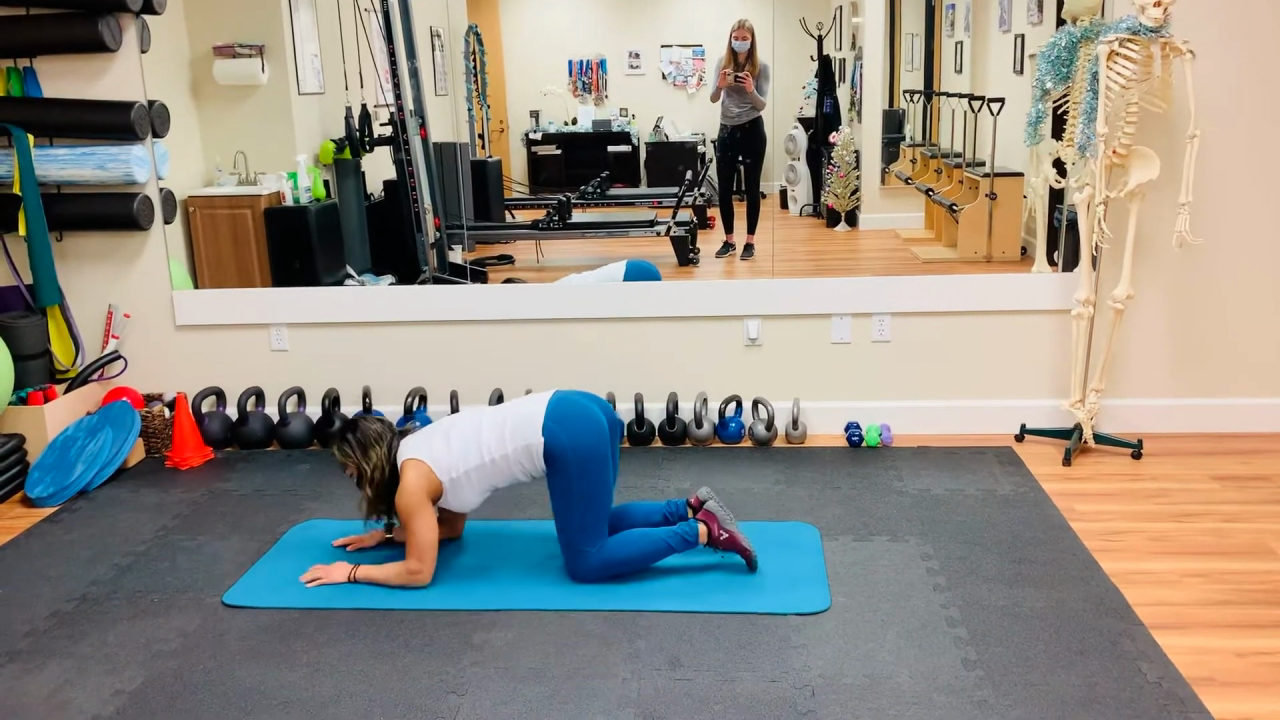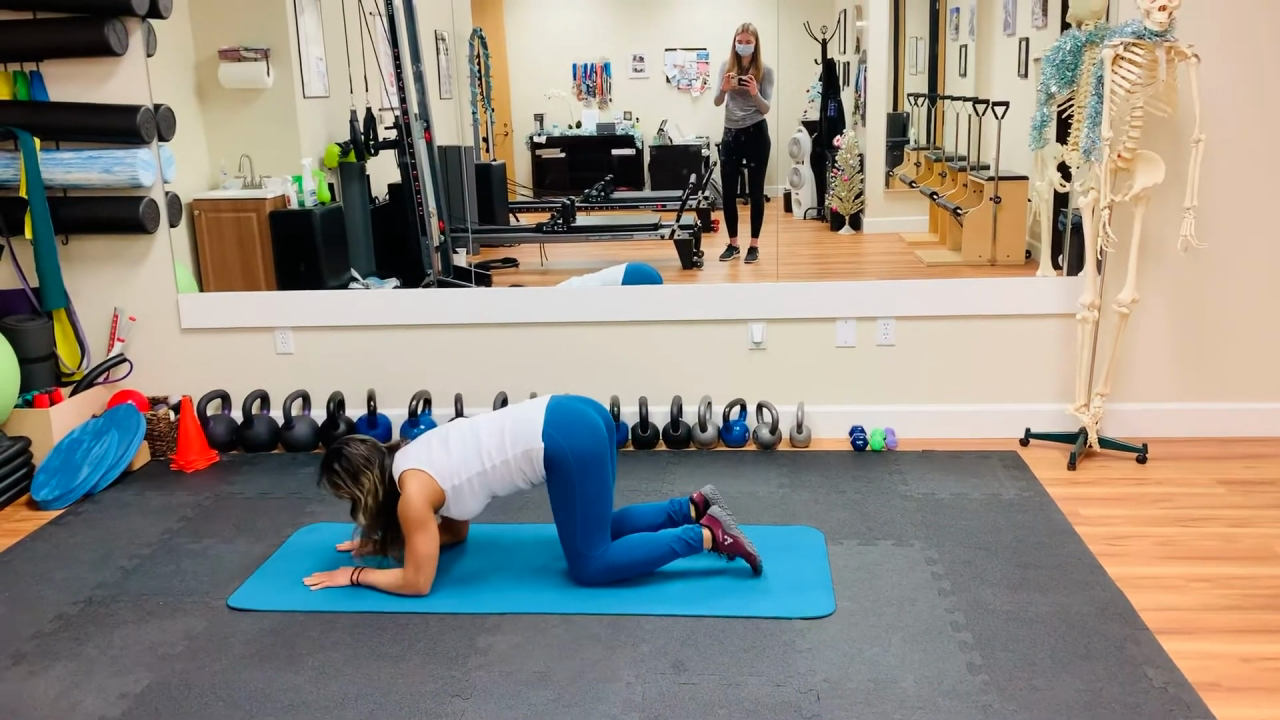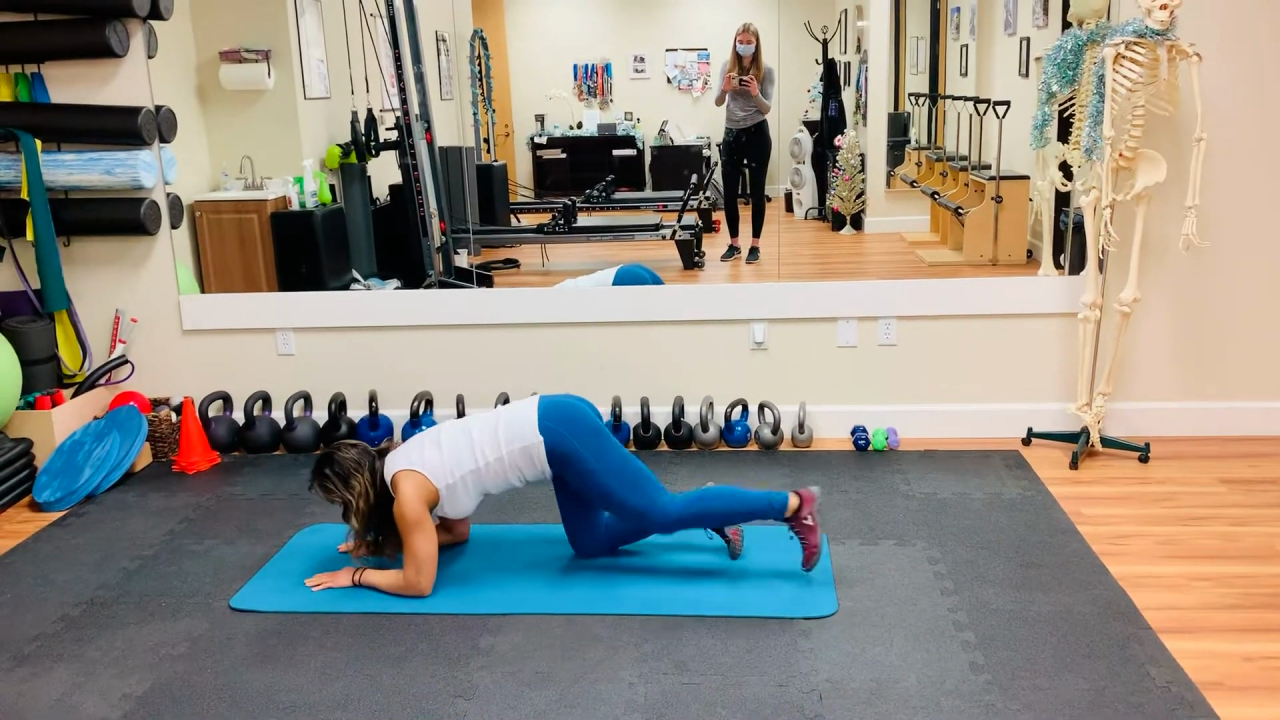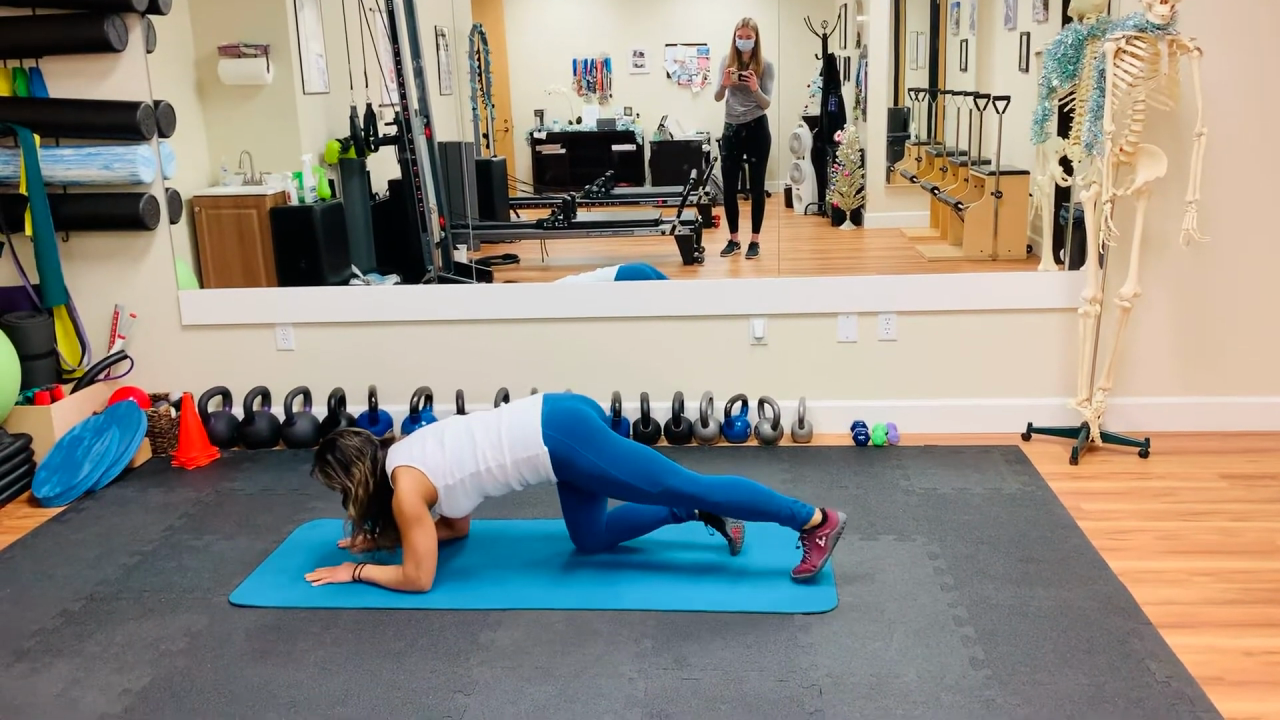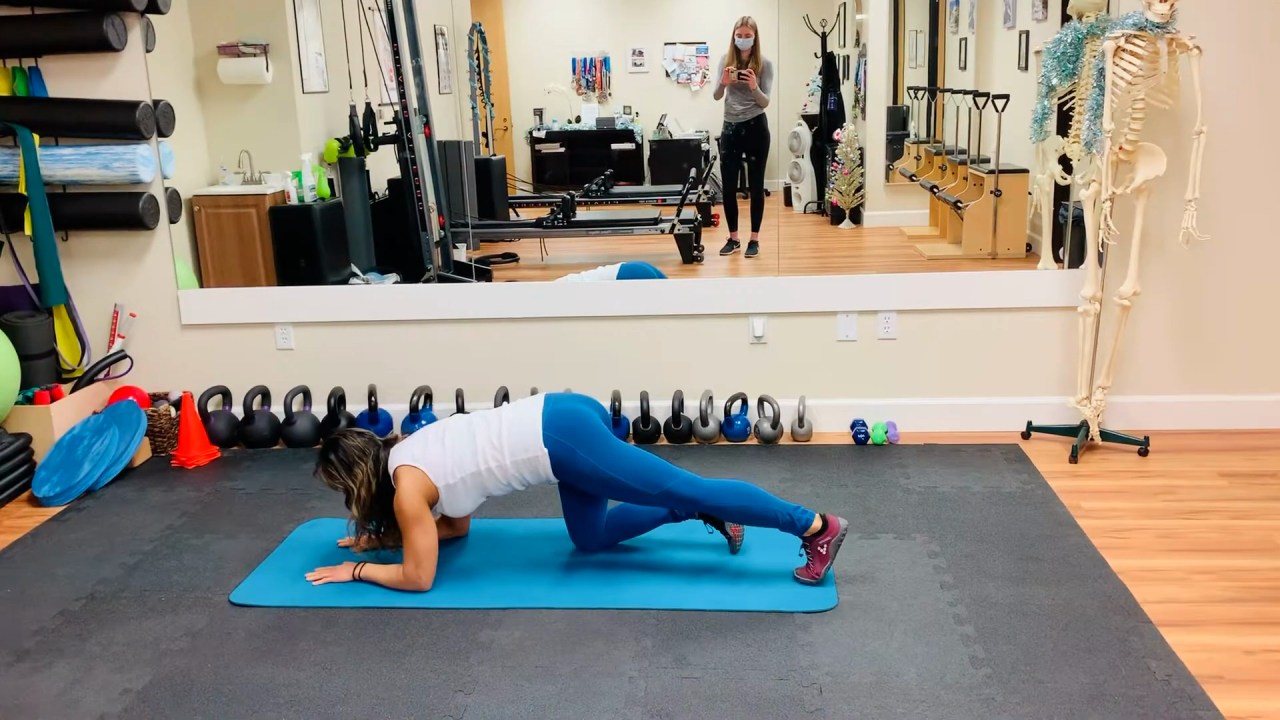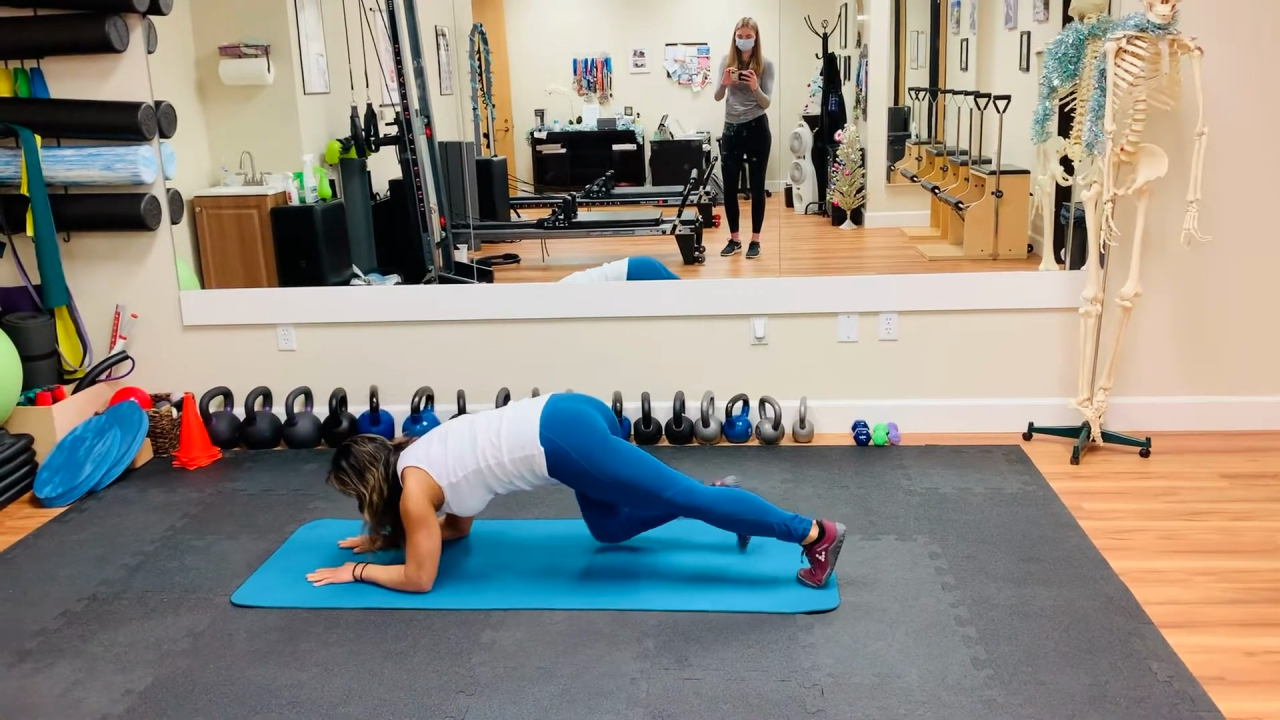
dt=0.5s
person 1, frame 1
left shoulder: (412, 480)
right shoulder: (421, 447)
left elbow: (419, 572)
right elbow: (451, 525)
left wrist: (351, 572)
right wrist: (386, 533)
left hip: (570, 434)
right hip: (579, 410)
left knee: (587, 562)
right knee: (589, 527)
left ankle: (703, 531)
right ankle: (692, 509)
person 1, frame 2
left shoulder: (413, 491)
right shoulder: (407, 456)
left elbow: (417, 582)
right elbow: (454, 530)
left wrist: (354, 574)
right wrist: (381, 541)
left hip: (568, 440)
right hip: (576, 416)
left knee: (589, 565)
right knee: (592, 533)
left ankle: (707, 536)
right ankle: (694, 507)
person 1, frame 3
left shoulder: (405, 491)
right shoulder: (401, 458)
left elbow: (419, 582)
right elbow: (456, 529)
left wrist: (356, 576)
right wrist: (377, 540)
left hip: (559, 431)
right hip: (557, 419)
left knee: (658, 510)
right knee: (590, 542)
left ankle: (794, 505)
right ankle: (702, 508)
person 1, frame 4
left shoulder: (405, 486)
right shoulder: (403, 451)
left elbow: (418, 577)
right elbow: (453, 525)
left wrist: (355, 570)
right wrist: (383, 536)
left hip: (561, 439)
right hip: (562, 416)
left knee: (683, 484)
right knee: (591, 539)
left ankle: (816, 521)
right ankle: (699, 512)
person 1, frame 5
left shoulder: (406, 485)
right shoulder: (405, 449)
left elbow: (419, 576)
right elbow: (452, 523)
left wrist: (356, 569)
right wrist: (382, 535)
left hip: (562, 438)
right hip: (564, 416)
left knee: (684, 488)
right knee: (590, 538)
left ankle: (817, 527)
right ankle: (698, 511)
person 1, frame 6
left shoulder: (414, 487)
right shoulder: (416, 452)
left elbow: (419, 578)
right elbow: (456, 525)
left wrist: (357, 571)
right wrist: (384, 537)
left hip: (562, 439)
right hip: (571, 412)
left knee: (682, 496)
right knee: (608, 528)
left ankle: (815, 535)
right ankle: (715, 494)
person 2, frame 1
left shoulder: (761, 67)
right shoulder: (722, 63)
left elbow: (762, 105)
right elbow: (713, 99)
left wrist: (751, 90)
right wrist: (720, 85)
left hip: (752, 130)
right hip: (727, 130)
left knee: (751, 188)
right knee: (724, 188)
left ankle: (750, 242)
right ankle: (729, 240)
person 2, frame 2
left shoulder: (765, 71)
right shoulder: (726, 67)
left elbow: (766, 108)
right elbow: (717, 102)
left wrist: (754, 93)
right wrist: (724, 89)
left hip: (756, 134)
right hip: (731, 134)
left knee: (755, 191)
right knee: (728, 192)
left ankle: (753, 245)
right ankle: (732, 244)
person 2, frame 3
left shoulder: (766, 70)
right shoulder: (727, 67)
left elbow: (767, 108)
right elbow: (718, 103)
left wrist: (755, 94)
right wrist: (724, 89)
left hip: (757, 134)
right hip: (732, 134)
left knee: (757, 192)
right knee: (729, 192)
left ankle: (755, 245)
right ankle: (734, 244)
person 2, frame 4
left shoulder: (765, 65)
right shoulder: (726, 61)
left elbow: (766, 104)
right elbow: (717, 98)
left wrist: (755, 88)
right wrist: (724, 84)
left hip: (756, 129)
right hip: (731, 129)
left knee: (756, 187)
right knee: (729, 188)
left ankle: (754, 241)
right ankle: (733, 239)
person 2, frame 5
left shoulder: (764, 64)
right shoulder: (726, 60)
left elbow: (765, 102)
right elbow: (716, 96)
left wrist: (754, 87)
right wrist: (723, 83)
left hip: (756, 127)
right hip: (730, 128)
left knee: (755, 186)
right knee: (728, 187)
left ankle: (754, 239)
right ankle: (733, 238)
person 2, frame 6
left shoulder: (765, 65)
right shoulder: (726, 61)
left elbow: (767, 103)
right elbow: (717, 97)
left wrist: (755, 88)
right wrist: (724, 83)
left hip: (756, 128)
right hip: (731, 128)
left knee: (756, 187)
right knee: (729, 187)
left ankle: (755, 240)
right ankle: (734, 239)
